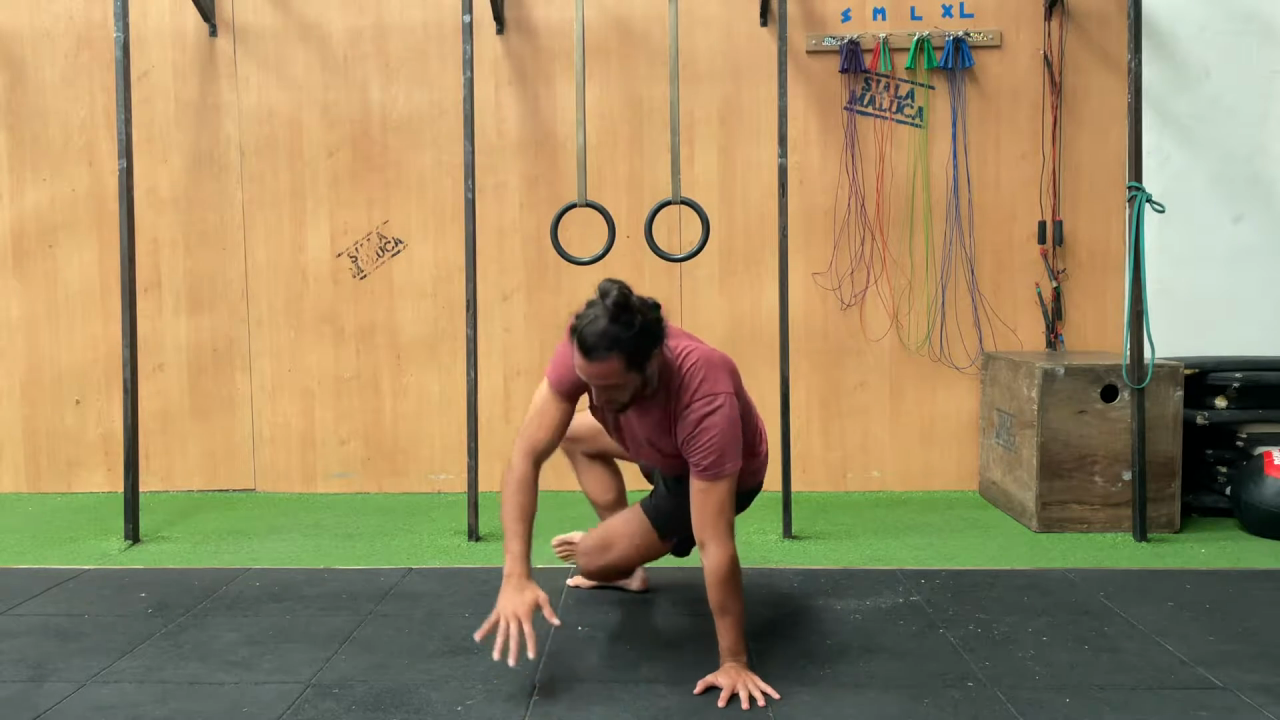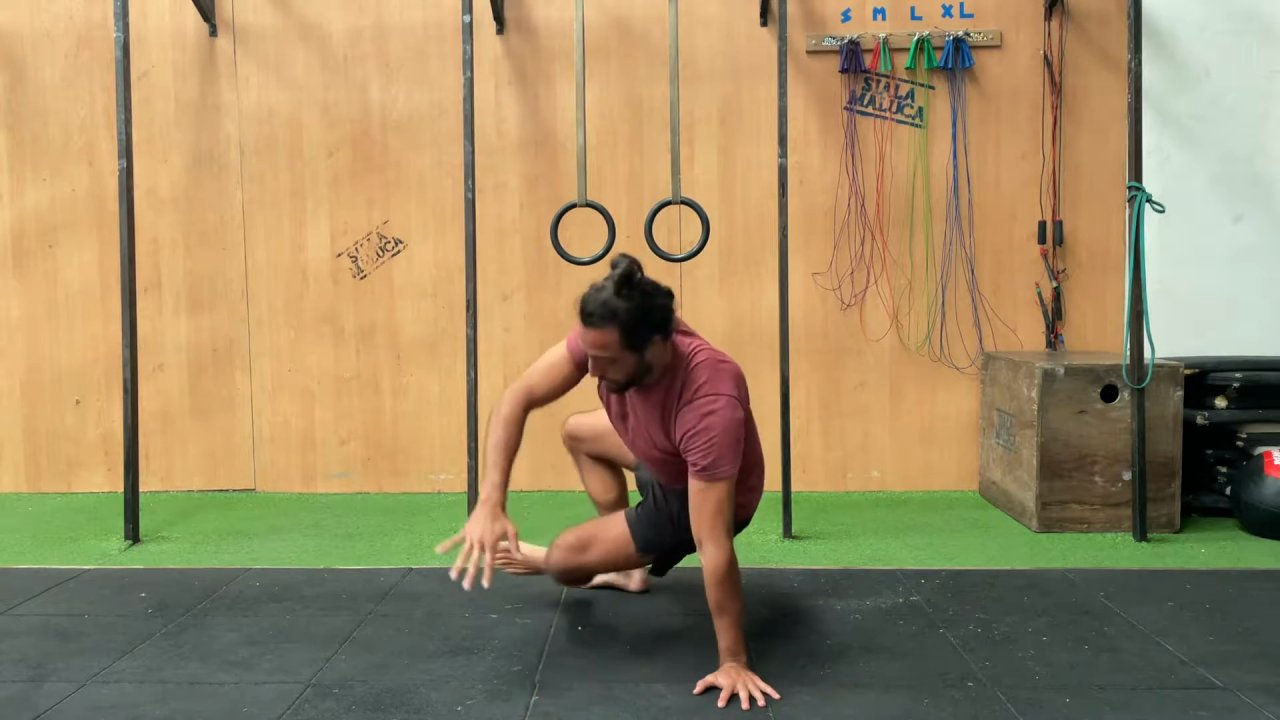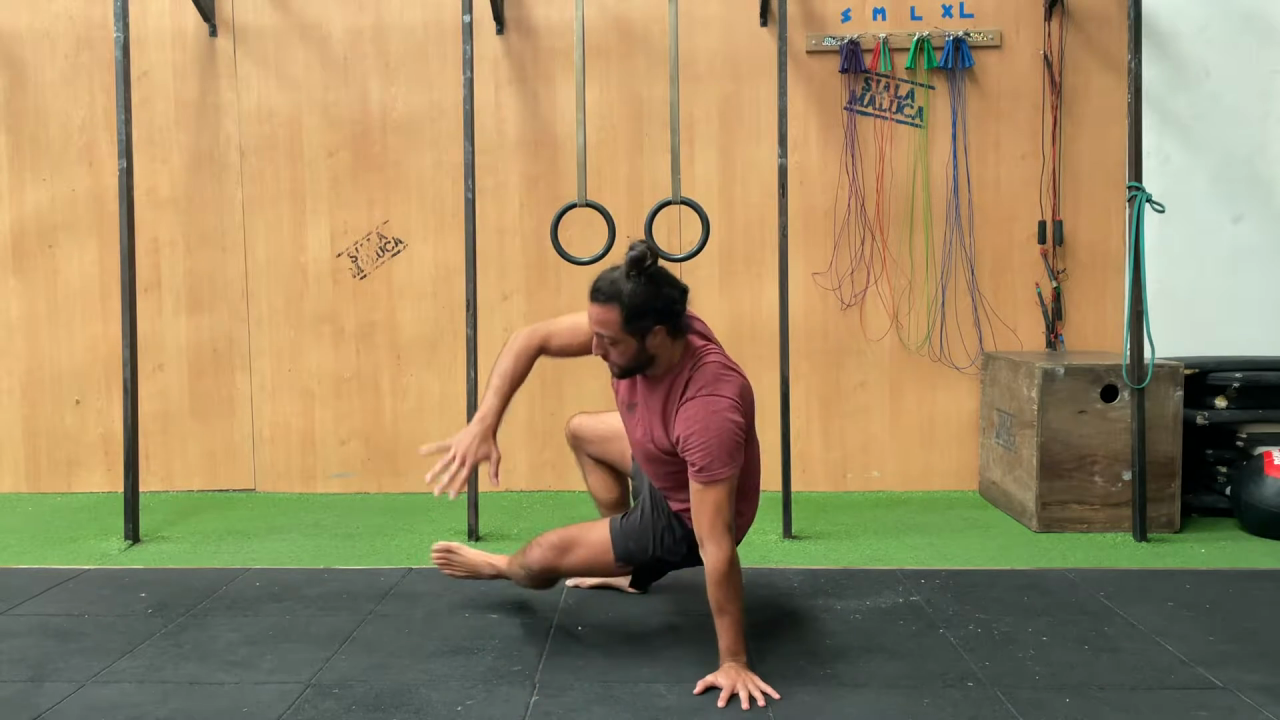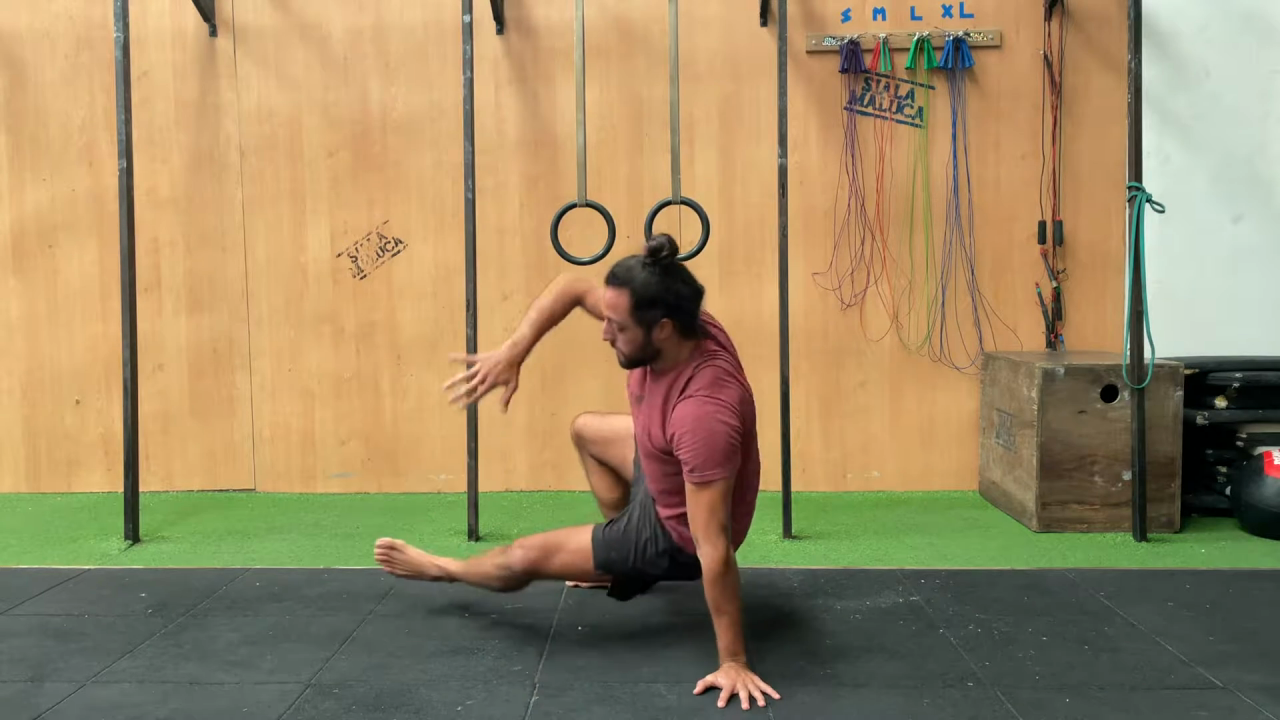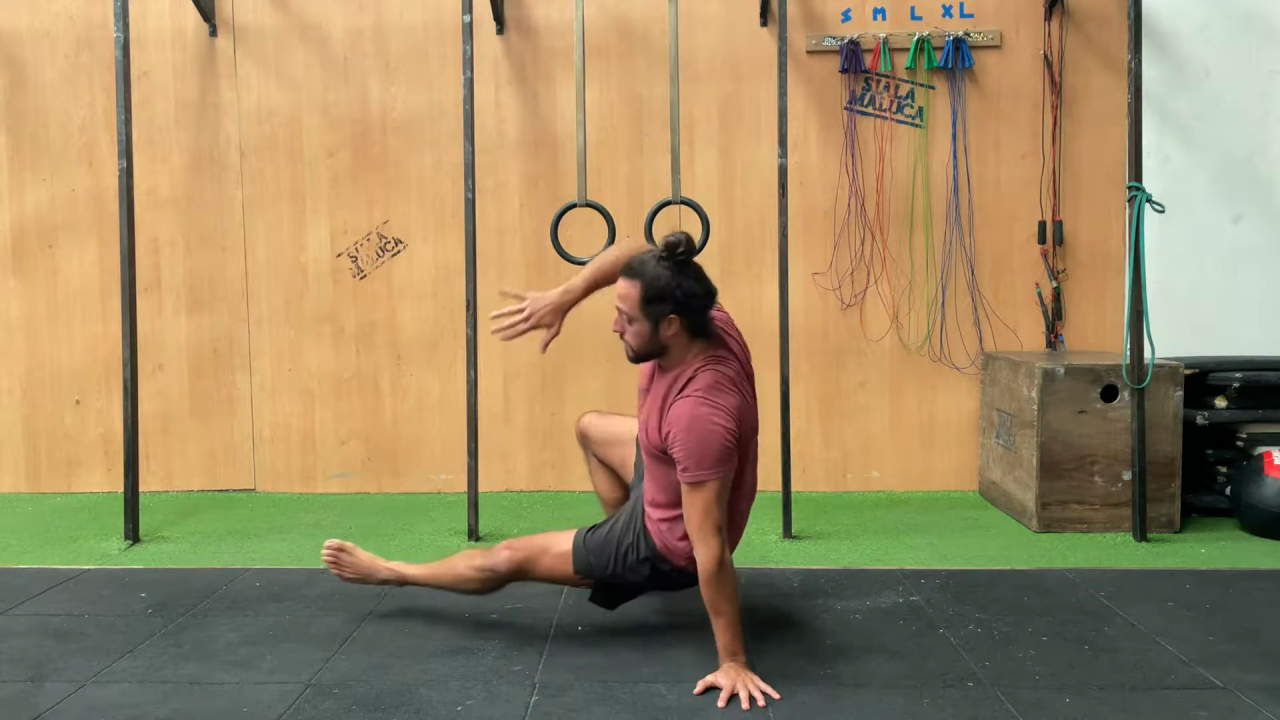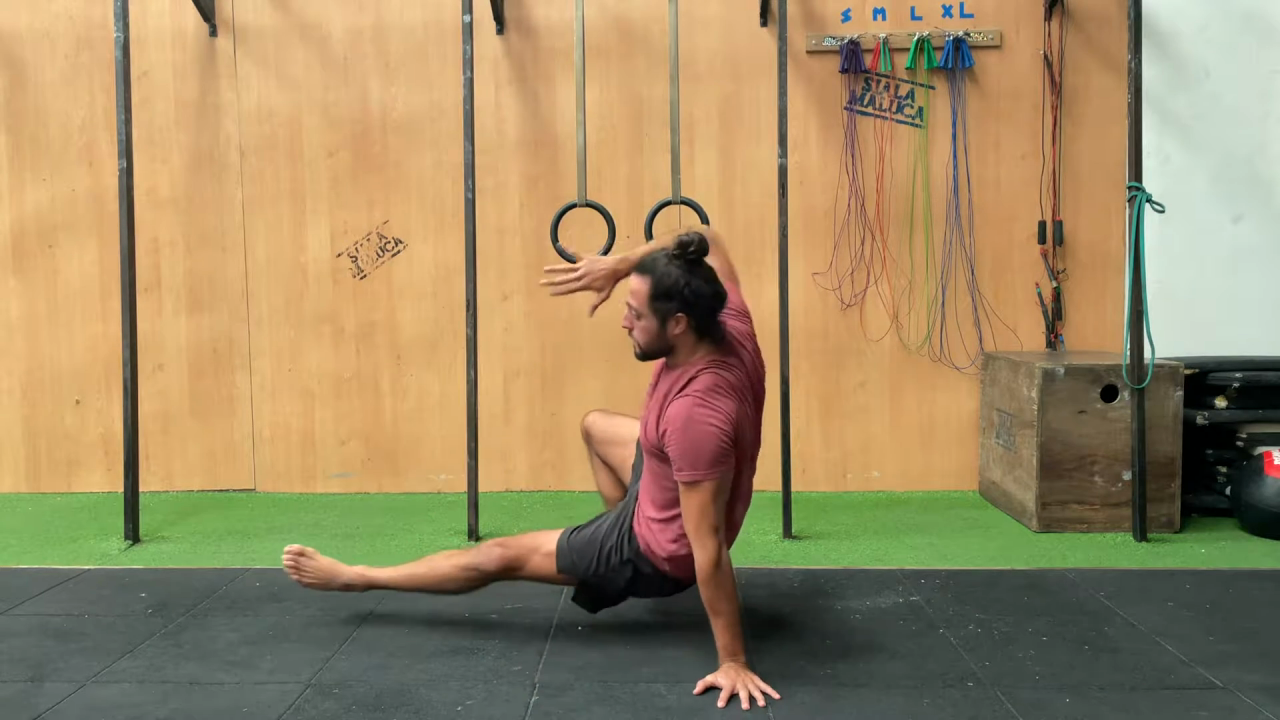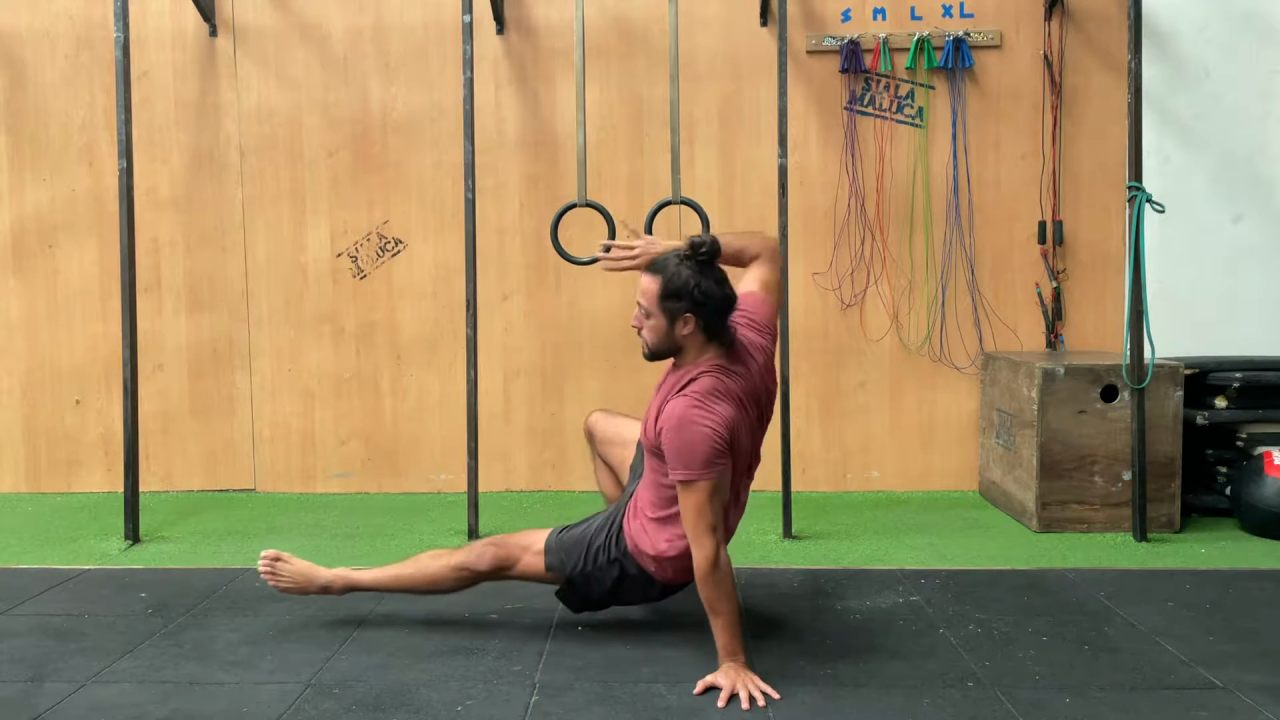
dt=0.1s
person 1, frame 1
left shoulder: (706, 403)
right shoulder: (584, 352)
left elbow: (715, 548)
right elbow: (526, 455)
left wrist: (734, 664)
right wrist: (516, 579)
left hip: (716, 480)
left knee: (593, 559)
left ankle: (626, 558)
right ankle: (632, 558)
person 1, frame 2
left shoulder: (710, 405)
right shoulder: (606, 337)
left elbow: (714, 548)
right elbow: (517, 398)
left wrist: (733, 663)
right wrist: (489, 503)
left hip: (701, 491)
right hip: (663, 457)
left knee: (562, 559)
right knee: (577, 432)
right ankle: (629, 565)
person 1, frame 3
left shoulder: (708, 410)
right shoulder: (651, 325)
left elbow: (717, 549)
right elbow: (528, 340)
left wrist: (733, 665)
right wrist: (481, 426)
left hip: (690, 514)
right hip: (667, 467)
left knee: (544, 555)
right knee: (582, 430)
left ankle: (498, 566)
right ankle: (629, 563)
person 1, frame 4
left shoulder: (705, 413)
right shoulder: (665, 316)
left elbow: (714, 550)
right elbow: (574, 286)
left wrist: (733, 663)
right wrist: (510, 354)
left hip: (678, 529)
left knee: (523, 557)
right knee: (587, 429)
left ankle: (445, 568)
right ankle: (616, 560)
person 1, frame 5
left shoulder: (699, 415)
right shoulder: (703, 320)
left elbow: (709, 551)
right elbow: (629, 255)
left wrist: (732, 663)
right wrist: (561, 299)
left hip: (672, 541)
right hip: (672, 484)
left knee: (511, 558)
right knee: (592, 428)
left ankle: (393, 573)
right ankle: (617, 558)
person 1, frame 6
left shoulder: (698, 414)
right shoulder: (727, 323)
left elbow: (709, 552)
right elbow: (707, 240)
left wrist: (732, 664)
right wrist: (619, 267)
left hip: (661, 547)
right hip: (665, 486)
left knee: (498, 556)
right knee: (596, 427)
left ankle: (360, 577)
right ankle: (605, 557)
person 1, frame 7
left shoulder: (694, 417)
right shoulder: (748, 333)
left elbow: (707, 550)
right elbow: (764, 249)
left wrist: (733, 663)
right wrist: (666, 251)
left hip: (649, 548)
right hip: (658, 501)
left knee: (485, 556)
right knee: (597, 426)
left ankle: (334, 581)
right ankle: (612, 539)
